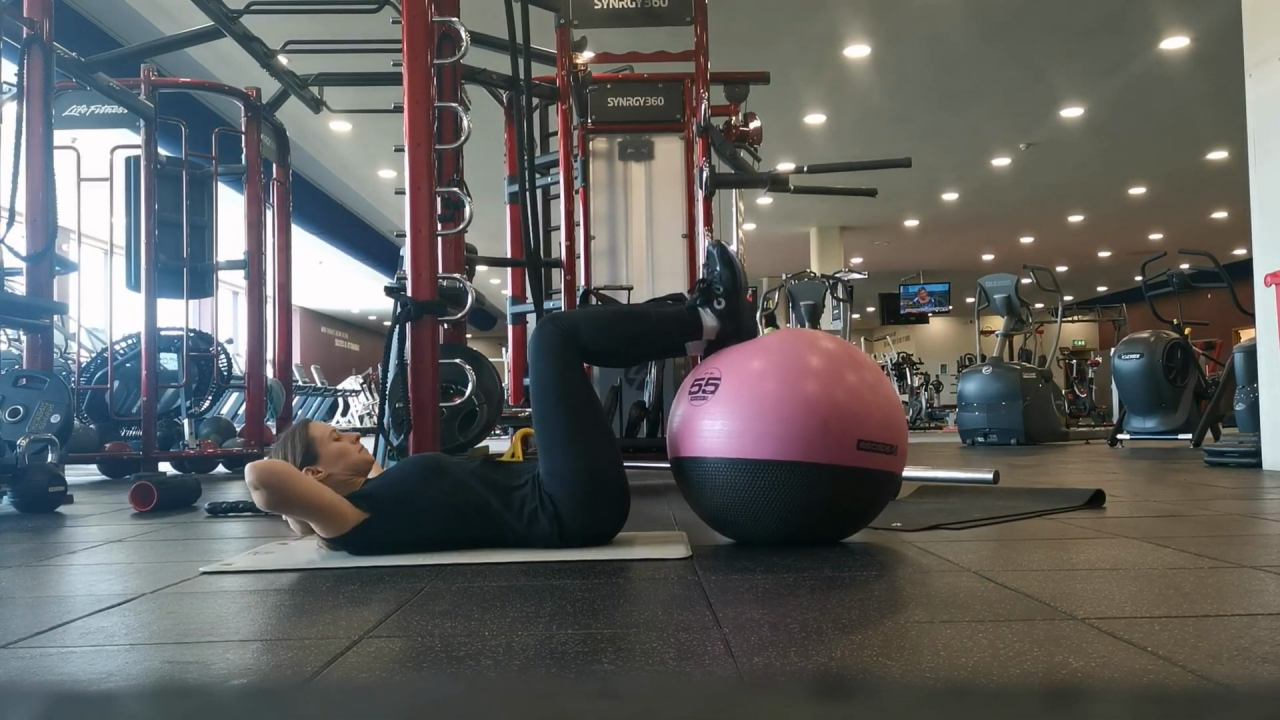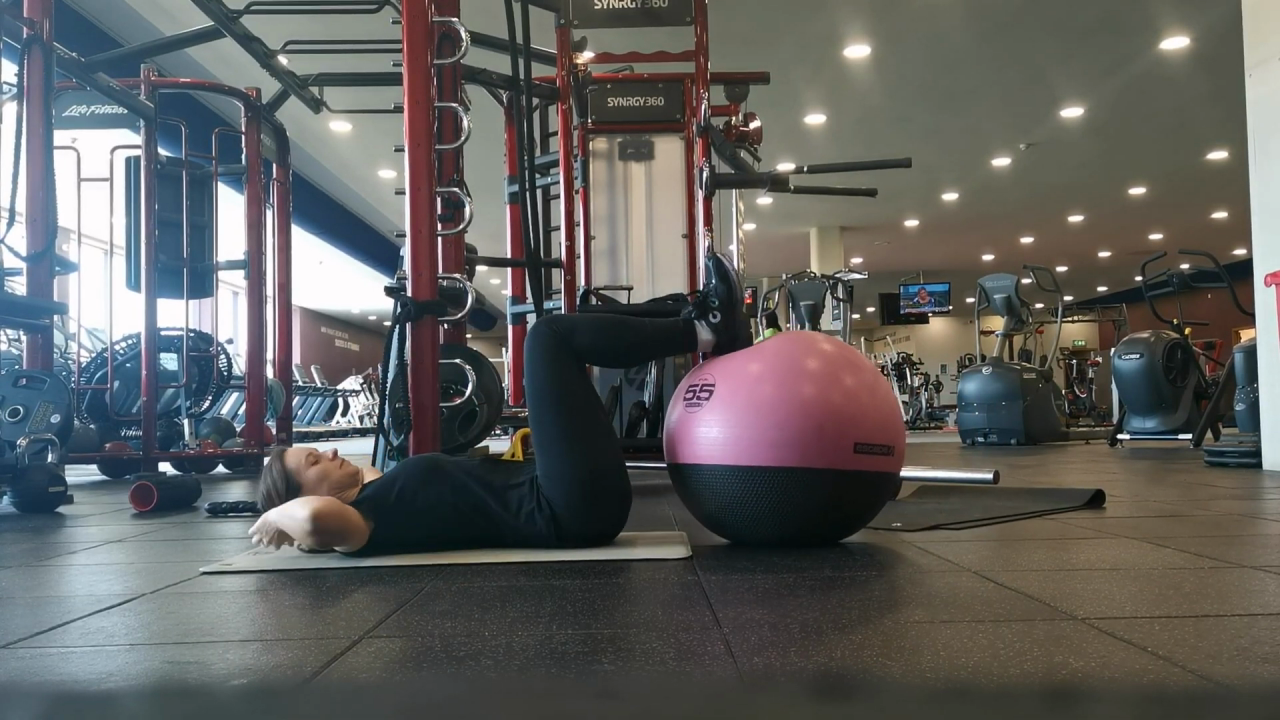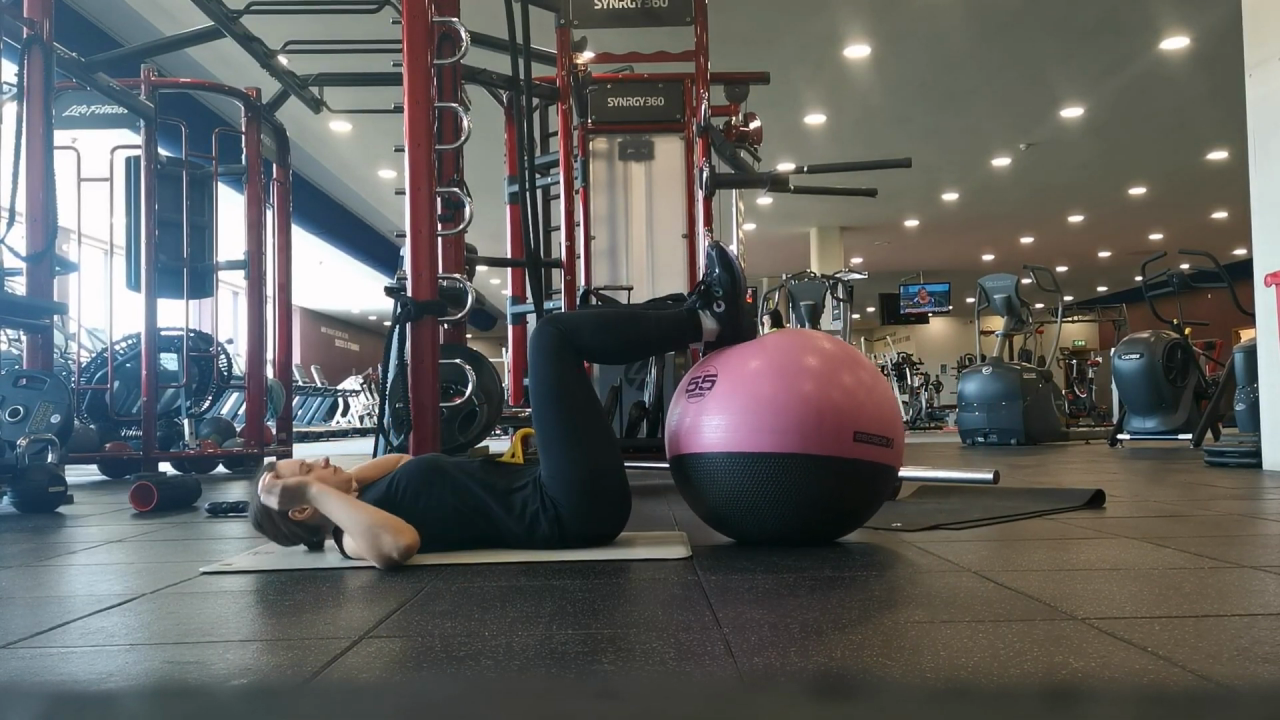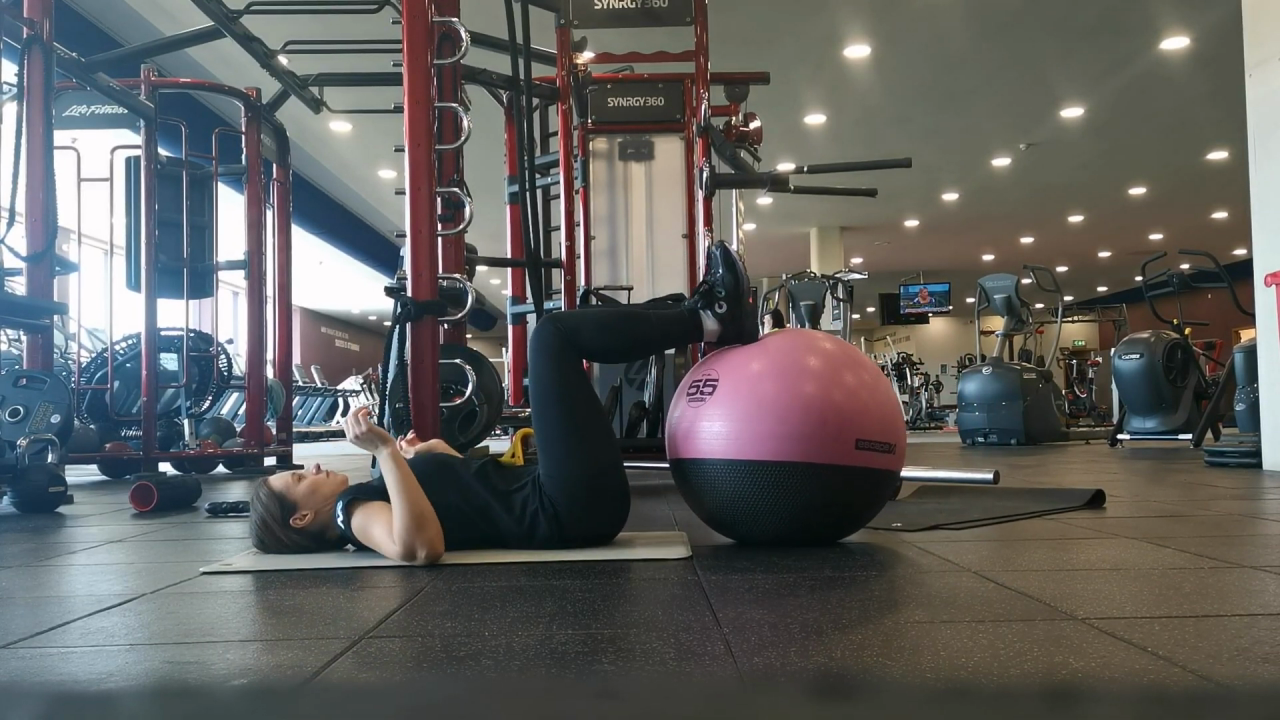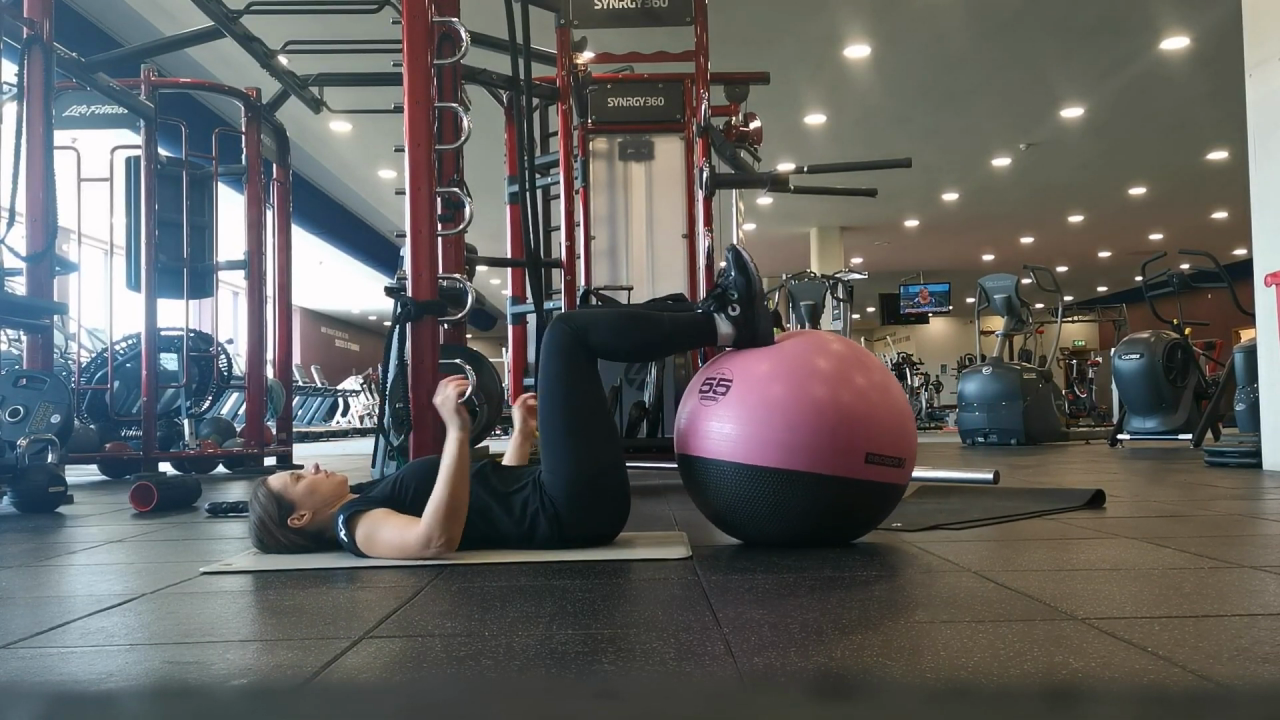
dt=0.5s
person 1, frame 1
left shoulder: (367, 498)
right shoulder: (351, 523)
left elbow: (368, 468)
right elbow: (260, 474)
right wrist: (299, 515)
left hip: (565, 504)
right hip: (571, 513)
left knee: (565, 340)
right knee: (554, 333)
left ankle: (700, 333)
right ankle: (707, 319)
person 1, frame 2
left shoulder: (365, 503)
right shoulder: (354, 525)
left elbow: (366, 474)
right elbow: (318, 513)
right wrist: (278, 517)
left hip: (571, 505)
right hip: (574, 512)
left knee: (559, 341)
right knee: (549, 335)
left ankle: (698, 331)
right ankle: (704, 334)
person 1, frame 3
left shoulder: (365, 502)
right shoulder: (355, 532)
left elbow: (400, 459)
right elbow: (399, 545)
left wrist: (348, 479)
right wrist: (315, 489)
left hip: (560, 501)
right hip: (573, 511)
left knee: (560, 340)
right knee: (553, 334)
left ankle: (699, 321)
right ankle: (708, 322)
person 1, frame 4
left shoulder: (368, 500)
right shoulder: (353, 516)
right elbow: (420, 548)
left wrist: (428, 450)
right wrist: (384, 450)
left hip: (565, 505)
right hip: (573, 511)
left knee: (560, 340)
right knee: (553, 333)
left ankle: (701, 316)
right ankle: (712, 323)
person 1, frame 5
left shoulder: (372, 503)
right shoulder: (358, 525)
right elbow: (439, 538)
left wrist: (522, 429)
right wrist: (456, 431)
left hip: (562, 503)
right hip: (571, 511)
left knee: (574, 337)
right knee: (567, 332)
left ankle: (711, 320)
right ankle: (727, 327)
